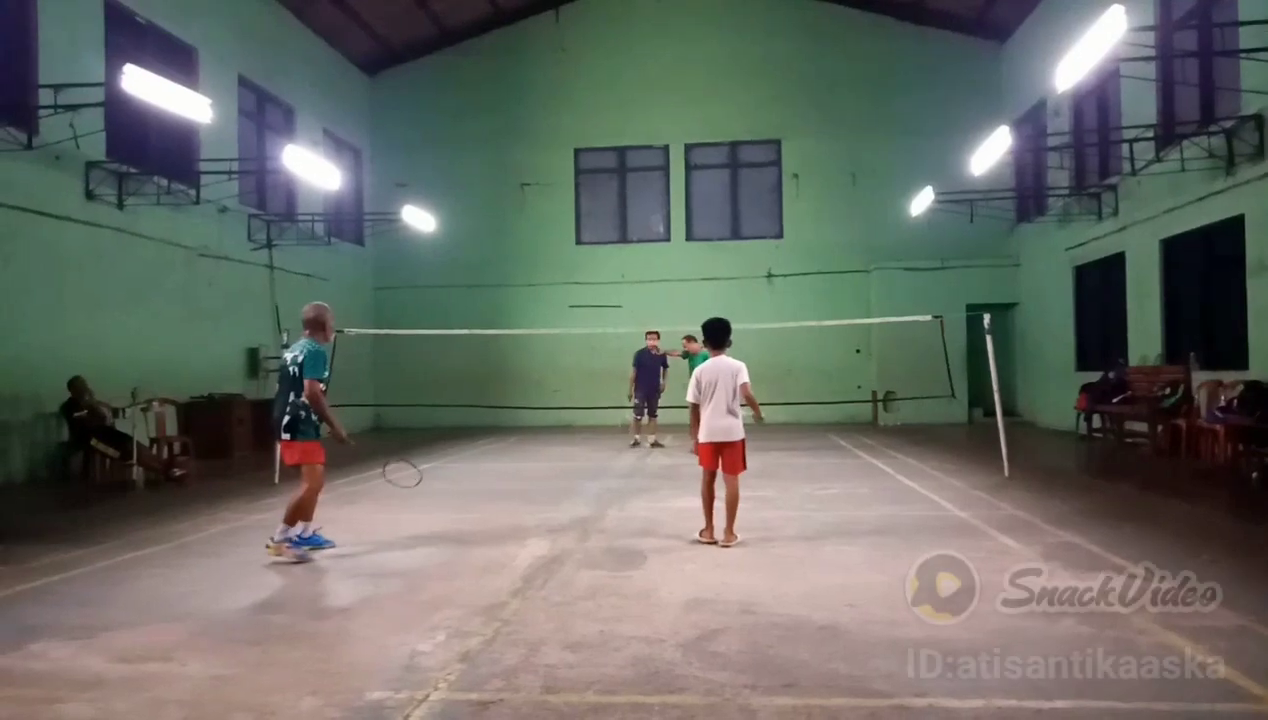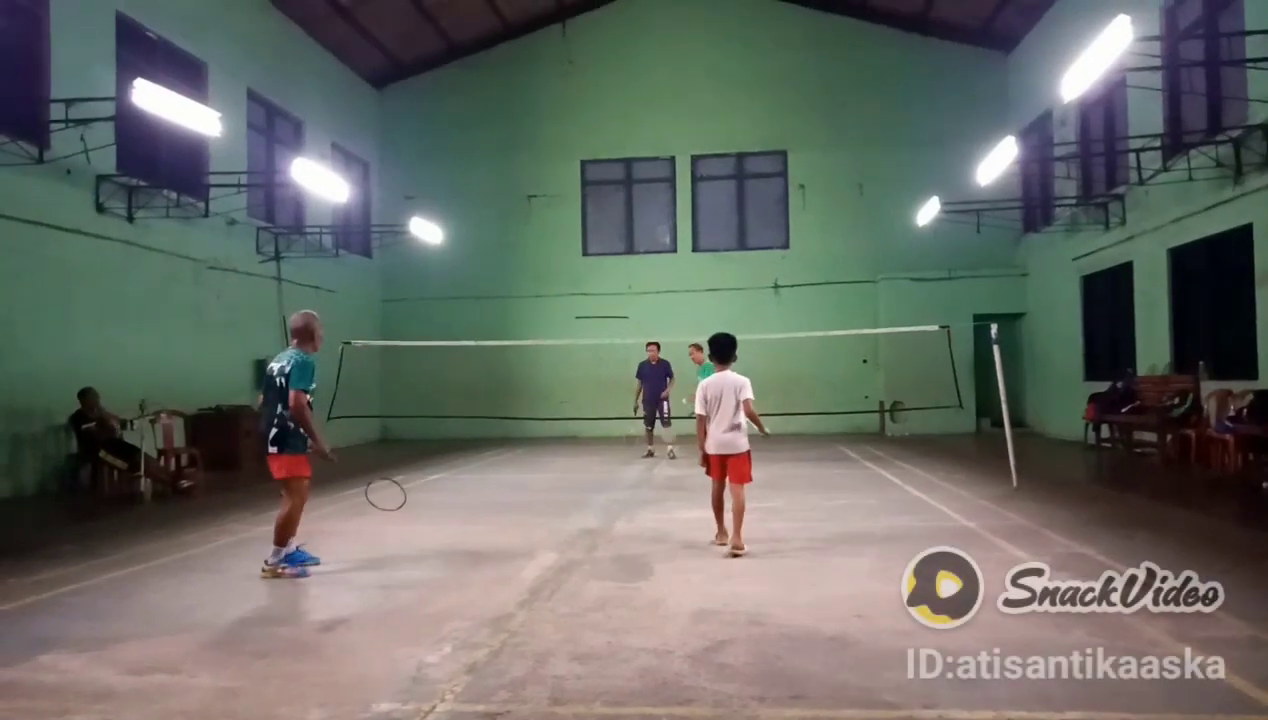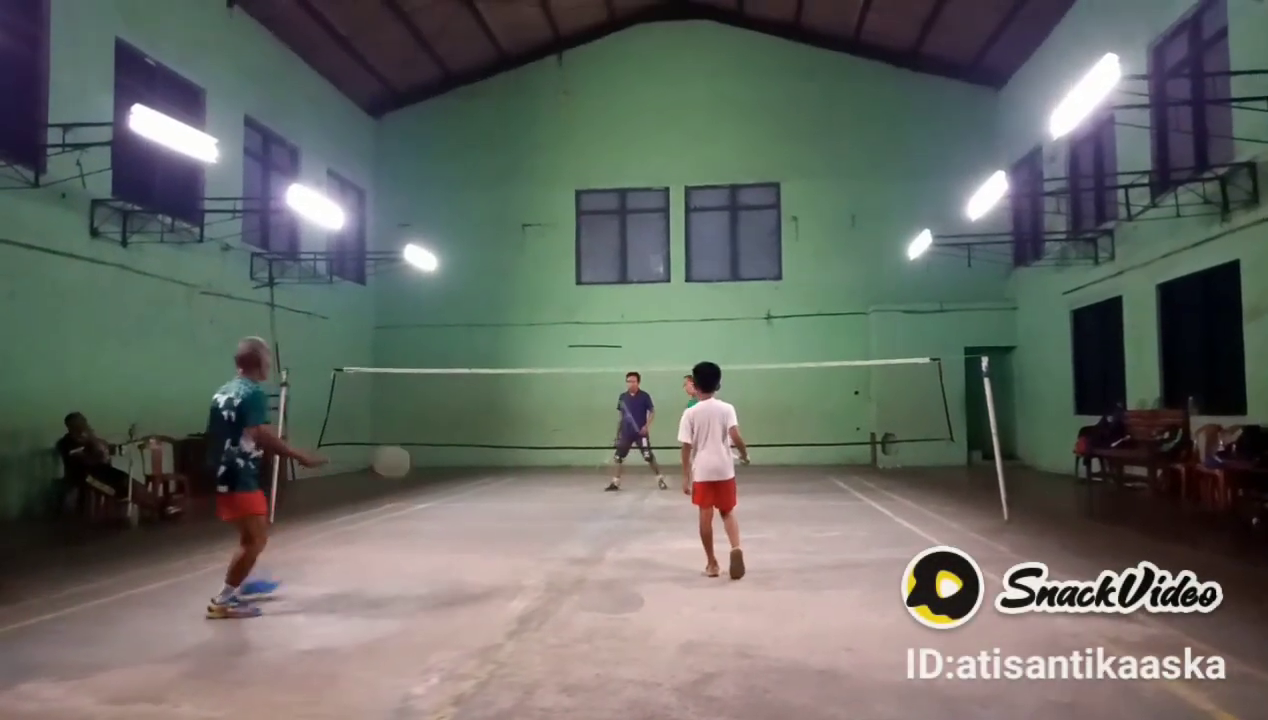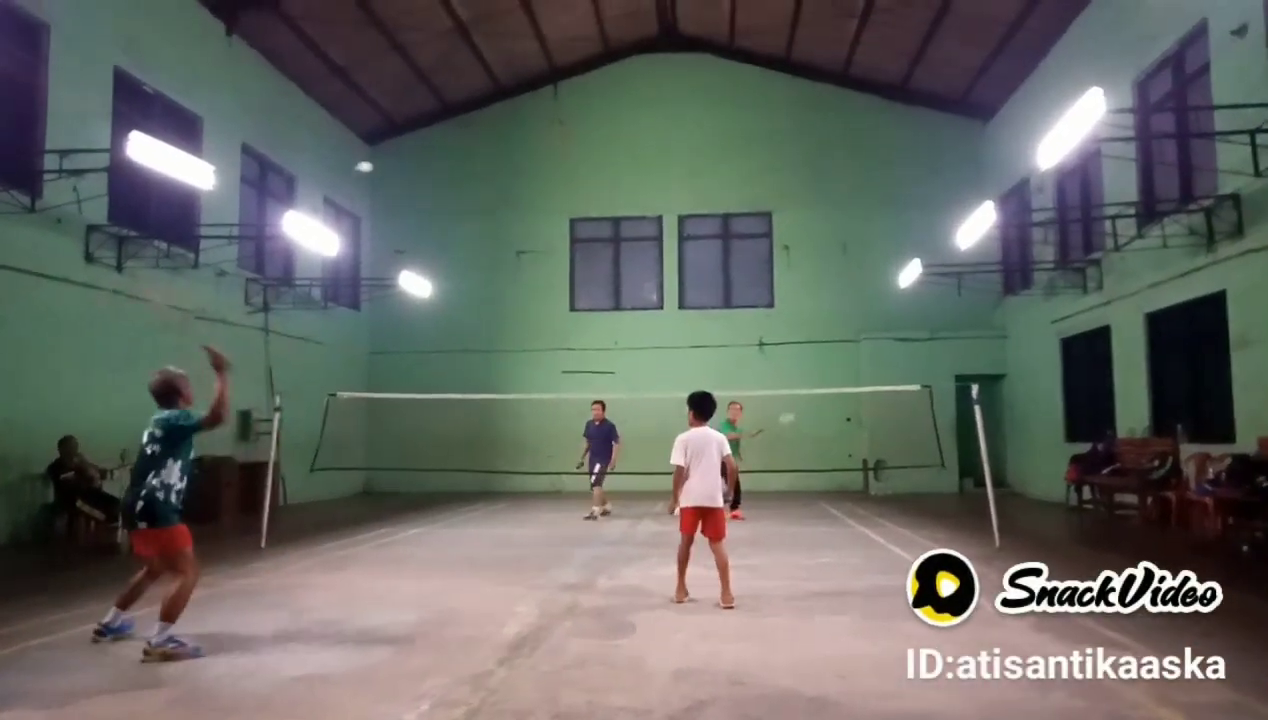
dt=0.7s
person 1, frame 1
left shoulder: (294, 350)
right shoulder: (316, 351)
left elbow: (282, 389)
right elbow: (312, 393)
right wrist: (335, 426)
left hip: (288, 424)
right hip: (300, 427)
left knee: (311, 480)
right knee: (313, 482)
left ankle: (305, 533)
right ankle: (280, 538)
person 1, frame 2
left shoulder: (280, 360)
right shoulder: (303, 361)
left elbow: (265, 401)
right elbow: (297, 404)
right wrist: (317, 441)
left hip: (275, 437)
right hip: (288, 440)
left knee: (297, 495)
right knee: (295, 499)
left ankle: (289, 550)
right ankle: (274, 561)
person 1, frame 3
left shoulder: (223, 392)
right shoulder: (254, 393)
right elbow: (260, 436)
right wrist: (300, 457)
left hip: (223, 472)
right hip: (239, 475)
left knee: (253, 532)
right knee: (255, 539)
left ankle: (244, 583)
right ankle: (223, 600)
person 1, frame 4
left shoulder: (165, 423)
right shoulder: (172, 420)
right elbow: (217, 418)
right wrist: (221, 374)
left hip: (144, 508)
right hip: (157, 512)
left knee: (155, 569)
right knee: (187, 574)
left ankle: (111, 623)
right ankle: (161, 640)
person 2, frame 1
left shoulder: (700, 371)
right shoulder: (738, 366)
left elbow: (694, 408)
right elbow: (747, 395)
left wrist: (695, 436)
right wrist: (758, 413)
left hip: (708, 433)
right hip: (732, 432)
left knee: (708, 479)
right knee: (731, 480)
left ankle: (708, 530)
right ankle: (729, 533)
person 2, frame 2
left shoulder: (705, 384)
right shoulder: (742, 381)
left elbow: (701, 420)
right elbow: (749, 411)
left wrist: (702, 450)
right wrist: (762, 429)
left hip: (714, 445)
right hip: (737, 444)
left knee: (718, 488)
right knee: (738, 490)
left ankle: (721, 532)
right ankle: (736, 538)
person 2, frame 3
left shoulder: (690, 413)
right shoulder: (727, 409)
left elbow: (686, 447)
right elbow: (736, 437)
left wrist: (686, 477)
right wrist: (744, 455)
left hip: (701, 472)
right hip: (724, 470)
left knee: (705, 516)
right knee: (728, 513)
left ankle: (712, 563)
right ankle: (736, 547)
person 2, frame 4
left shoulder: (683, 439)
right shoulder: (719, 438)
left elbow: (679, 471)
right elbow: (732, 467)
left wrist: (674, 498)
right wrist: (729, 490)
left hip: (690, 499)
right hip: (714, 499)
left knee: (686, 542)
right knee: (717, 545)
left ankle: (681, 589)
right ankle: (726, 593)
